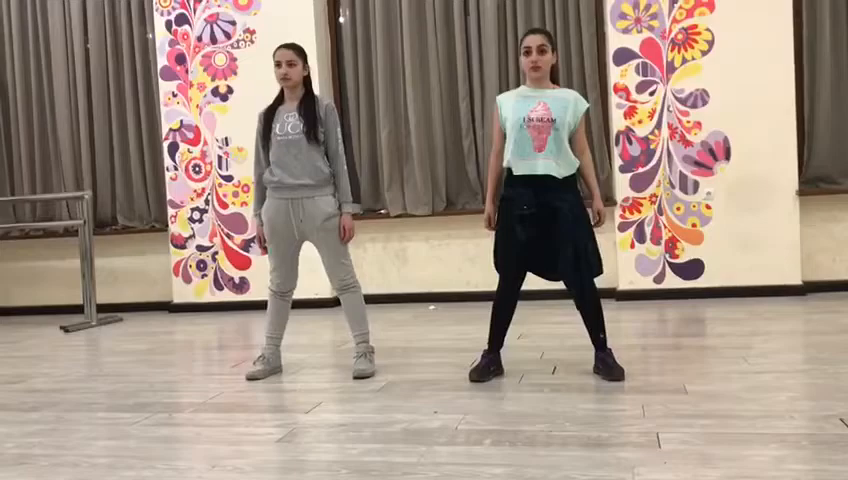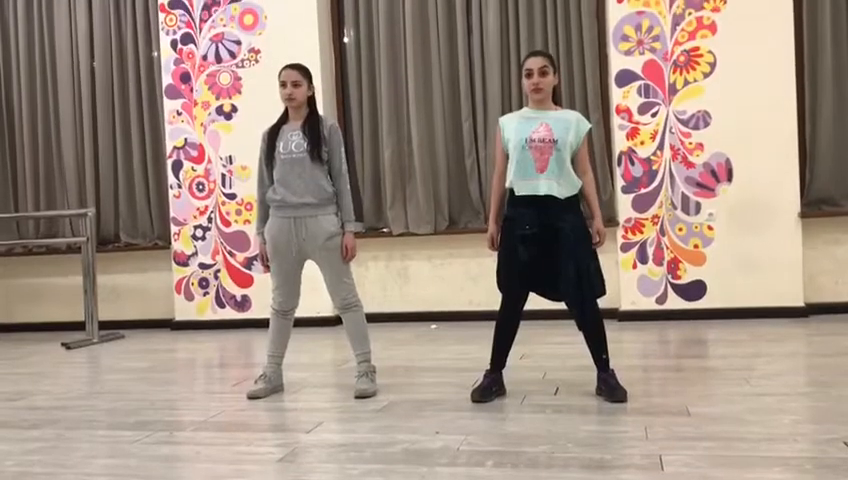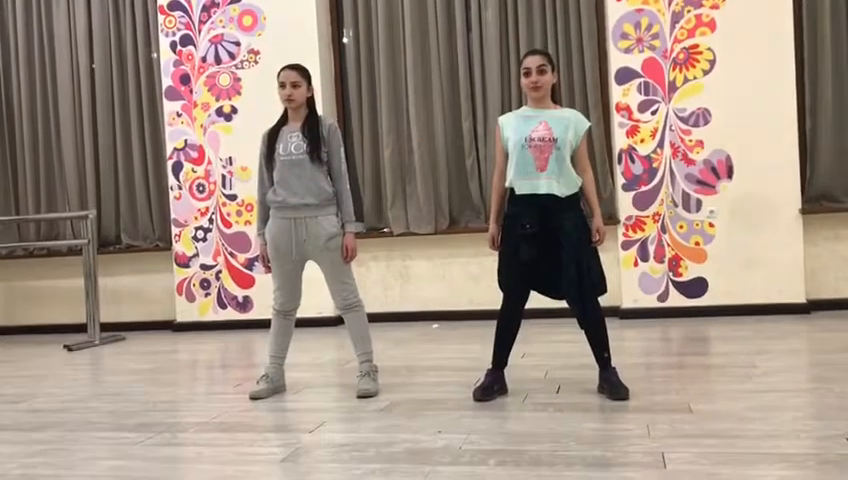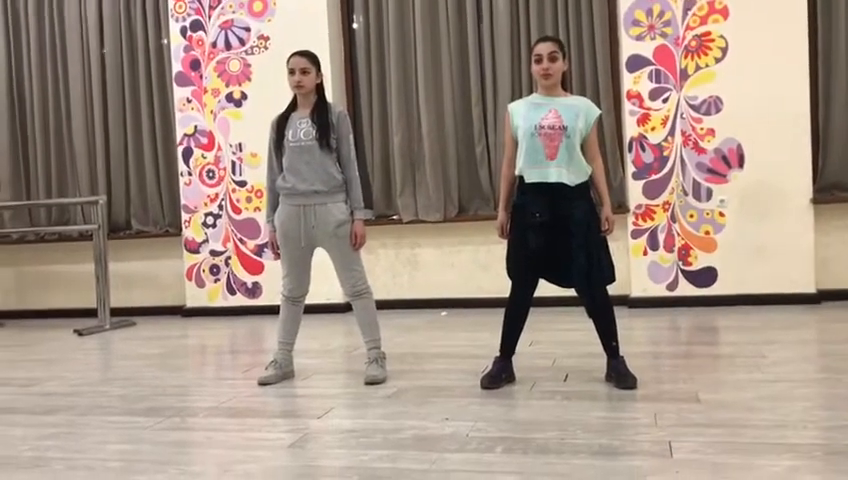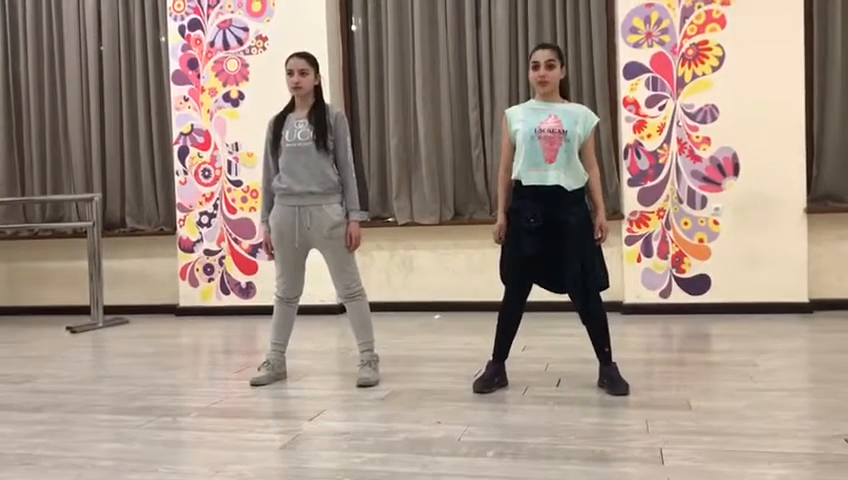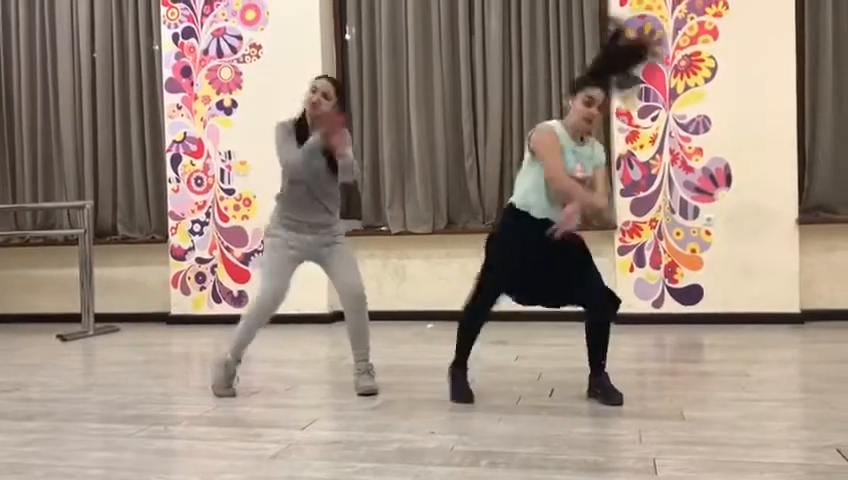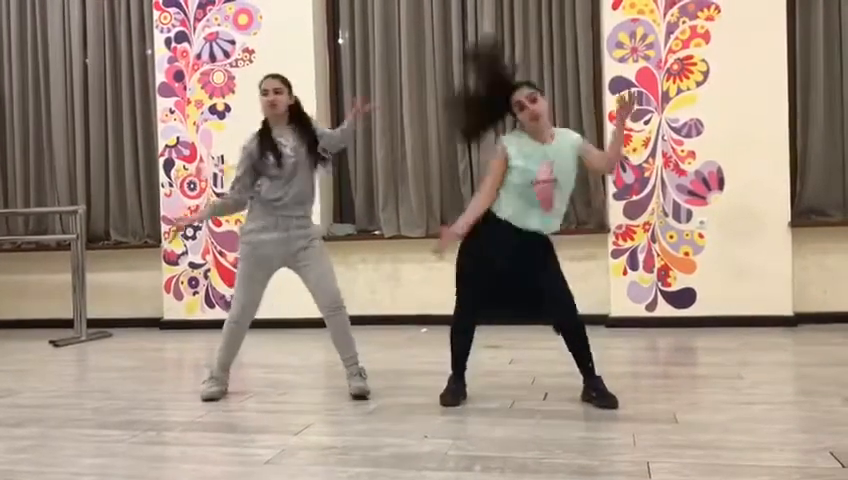
dt=0.7s
person 1, frame 1
left shoulder: (571, 101)
right shoulder: (505, 103)
left elbow: (582, 153)
right elbow: (497, 155)
left wrist: (596, 196)
right wrist: (490, 200)
left hip: (562, 192)
right hip: (519, 193)
left knee: (581, 278)
right knee: (510, 279)
left ankle: (602, 353)
right ankle: (492, 355)
person 1, frame 2
left shoulder: (573, 121)
right shoulder: (508, 124)
left elbow: (585, 173)
right elbow: (500, 176)
left wrist: (597, 217)
right wrist: (493, 221)
left hip: (565, 213)
right hip: (522, 214)
left knee: (583, 298)
right knee: (512, 299)
left ankle: (605, 374)
right ankle: (494, 375)
person 1, frame 3
left shoulder: (572, 120)
right shoulder: (507, 123)
left elbow: (584, 171)
right elbow: (500, 175)
left wrist: (596, 215)
right wrist: (494, 220)
left hip: (565, 211)
right hip: (522, 212)
left knee: (584, 296)
right knee: (513, 297)
left ankle: (607, 372)
right ankle: (496, 374)
person 1, frame 4
left shoulder: (583, 108)
right shoulder: (517, 110)
left elbow: (594, 160)
right elbow: (509, 163)
left wrist: (606, 204)
right wrist: (503, 208)
left hip: (575, 200)
right hip: (532, 201)
left knee: (593, 285)
right knee: (521, 286)
left ankle: (615, 361)
right ankle: (503, 362)
person 1, frame 5
left shoulder: (581, 115)
right shoulder: (515, 116)
left elbow: (591, 167)
right elbow: (506, 170)
left wrist: (600, 212)
right wrist: (501, 214)
left hip: (570, 205)
right hip: (527, 205)
left knee: (586, 291)
right knee: (515, 290)
left ankle: (607, 367)
right ankle: (496, 366)
person 1, frame 6
left shoulder: (595, 153)
right shoulder: (546, 133)
left elbow: (600, 200)
right elbow: (559, 182)
left wrist: (578, 210)
right wrist: (587, 199)
left hip: (561, 230)
right hip: (521, 227)
left knee: (600, 301)
right knee: (484, 298)
left ankle: (599, 377)
right ankle: (459, 369)
person 1, frame 7
left shoulder: (572, 141)
right shoulder: (508, 148)
left elbow: (606, 165)
right elbow: (485, 195)
left wrist: (620, 127)
right wrist: (459, 228)
left hip: (535, 242)
right hip: (493, 239)
left knee: (564, 313)
right knee: (468, 308)
left ankle: (592, 383)
right ankle: (457, 379)
person 2, frame 1
left shoulder: (322, 109)
right shoulder: (267, 116)
left elbow: (338, 160)
right elbow: (260, 168)
left wrist: (347, 208)
right wrist: (258, 215)
left hip: (319, 203)
right hip: (279, 206)
left knee: (344, 279)
right knee: (280, 285)
left ankle: (364, 350)
right ankle: (271, 354)
person 2, frame 2
left shoulder: (326, 129)
right shoulder: (271, 135)
left elbow: (341, 179)
right elbow: (264, 187)
left wrist: (349, 227)
right wrist: (261, 234)
left hip: (322, 221)
right hip: (282, 224)
left knee: (346, 298)
right knee: (282, 303)
left ankle: (365, 369)
right ankle: (272, 372)
person 2, frame 3
left shoulder: (326, 130)
right shoulder: (271, 137)
left elbow: (341, 180)
right elbow: (264, 188)
left wrist: (350, 228)
right wrist: (261, 234)
left hip: (322, 222)
right hip: (282, 225)
left knee: (347, 298)
right knee: (283, 304)
left ankle: (367, 369)
right ankle: (274, 373)
person 2, frame 4
left shoulder: (335, 116)
right shoulder: (280, 123)
left elbow: (350, 166)
right elbow: (273, 174)
left wrist: (359, 214)
right wrist: (271, 222)
left hip: (331, 209)
right hip: (291, 212)
left knee: (355, 285)
right knee: (292, 290)
left ankle: (375, 355)
right ankle: (283, 359)
person 2, frame 5
left shoulder: (333, 117)
right shoulder: (277, 124)
left elbow: (349, 168)
right elbow: (269, 176)
left wrist: (355, 216)
right wrist: (265, 222)
left hip: (327, 211)
right hip: (286, 213)
left knee: (349, 287)
right knee: (286, 291)
left ankle: (368, 359)
right ankle: (275, 360)
person 2, frame 6
left shoulder: (340, 136)
right shoulder: (287, 130)
left elbow: (351, 174)
right elbow: (294, 169)
left wrist: (339, 149)
right wrist: (321, 141)
left hip: (328, 232)
right hip: (287, 230)
left knee: (355, 294)
right knee: (268, 298)
left ankle: (363, 369)
right ankle: (229, 363)
person 2, frame 7
left shoulder: (305, 127)
right shoulder: (255, 144)
left elbow: (333, 143)
right elbow: (238, 197)
left wrist: (352, 120)
right wrist: (203, 213)
left hip: (302, 231)
right hip: (261, 233)
left knee: (332, 303)
right knee: (242, 311)
left ankle: (355, 372)
right ankle: (218, 375)
